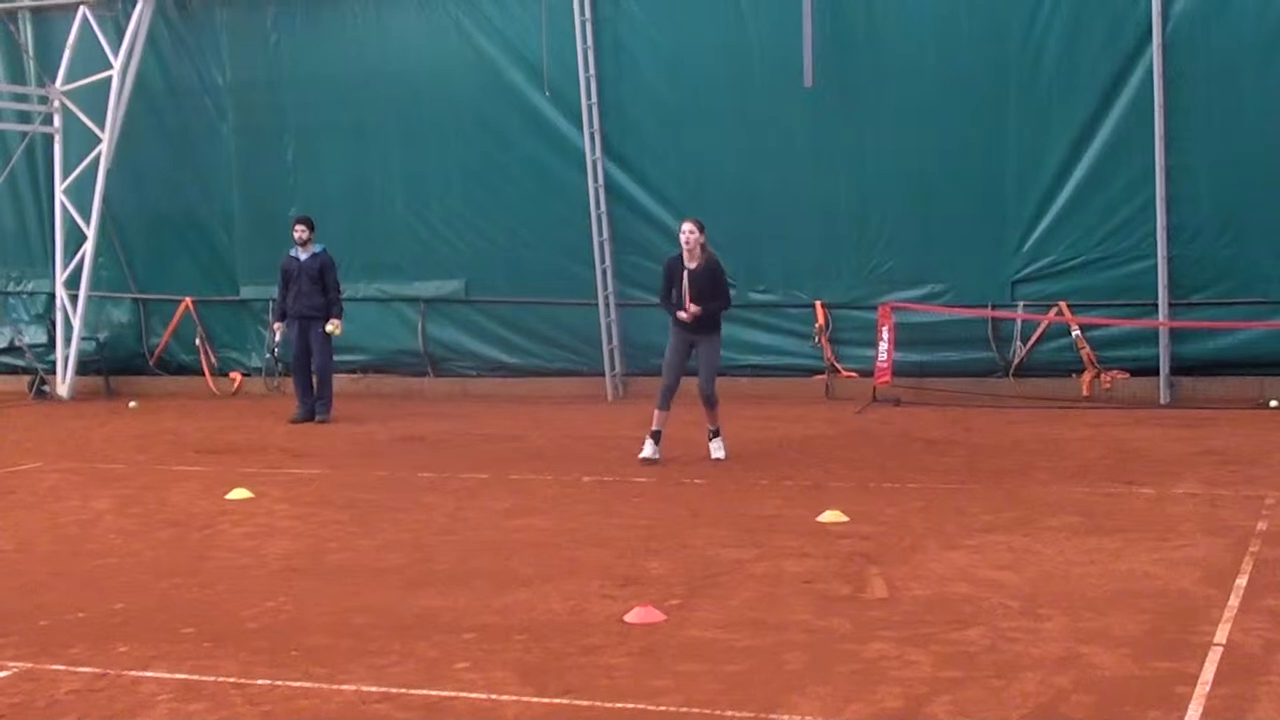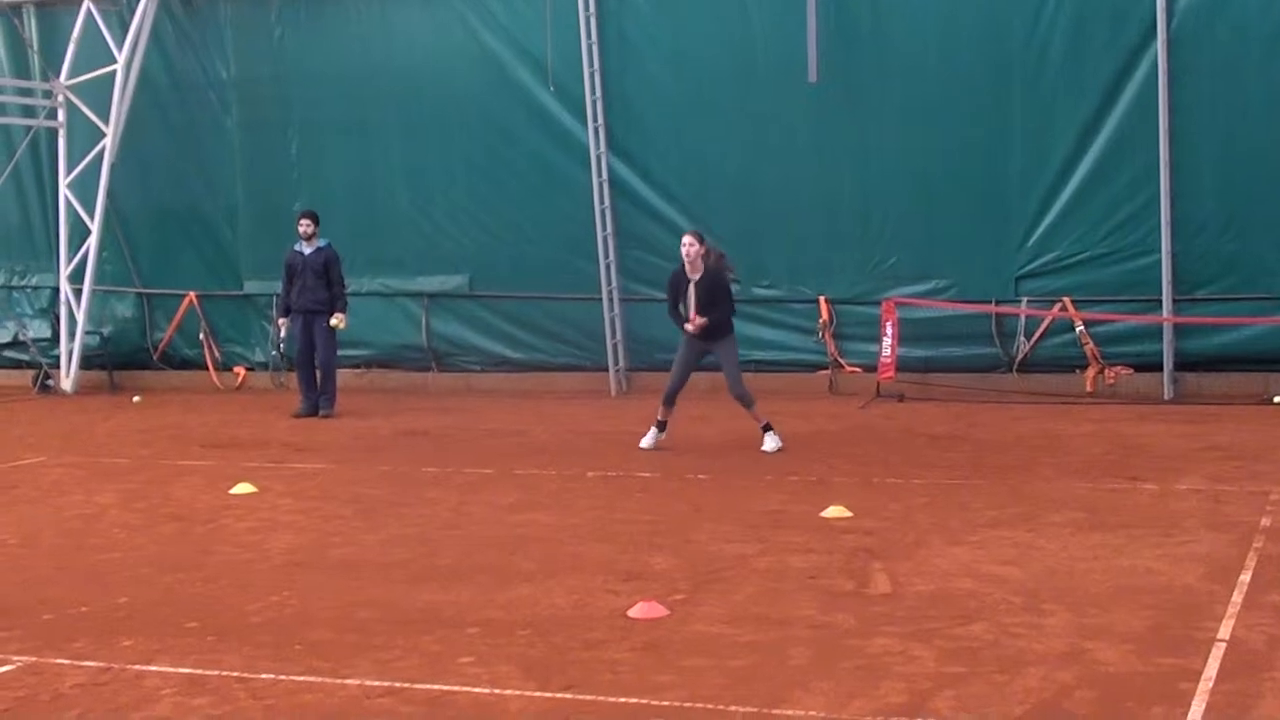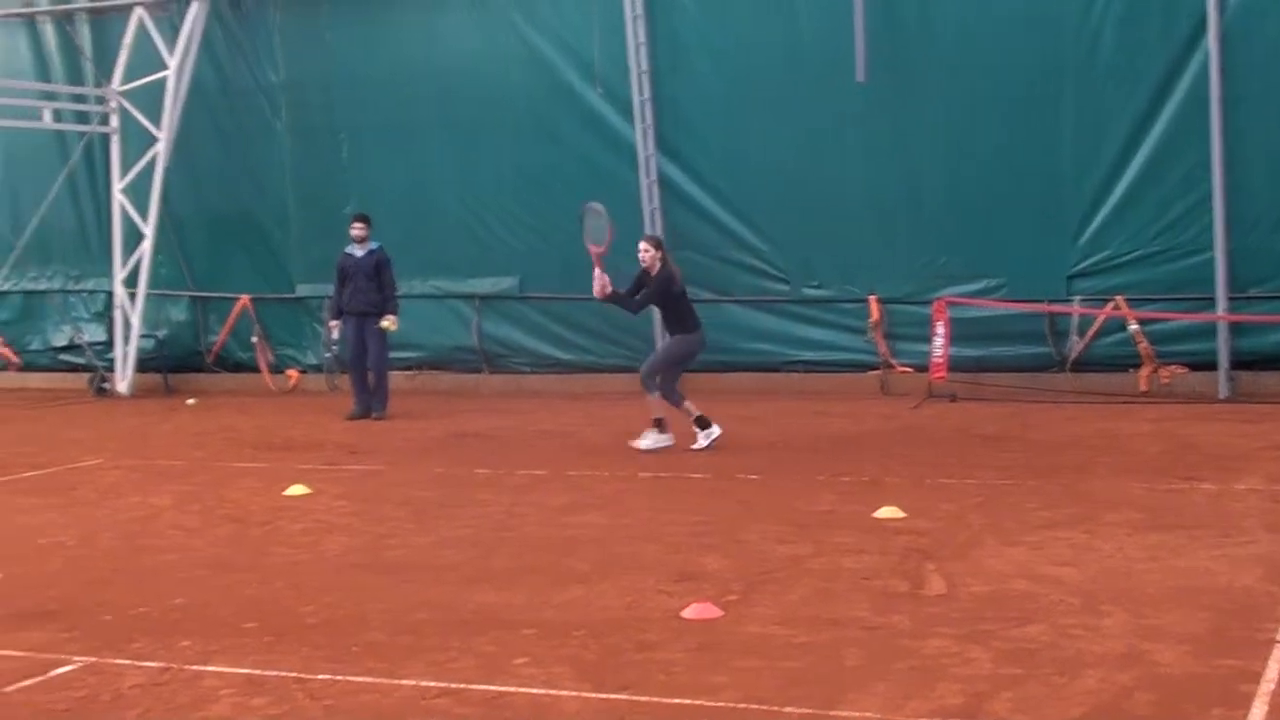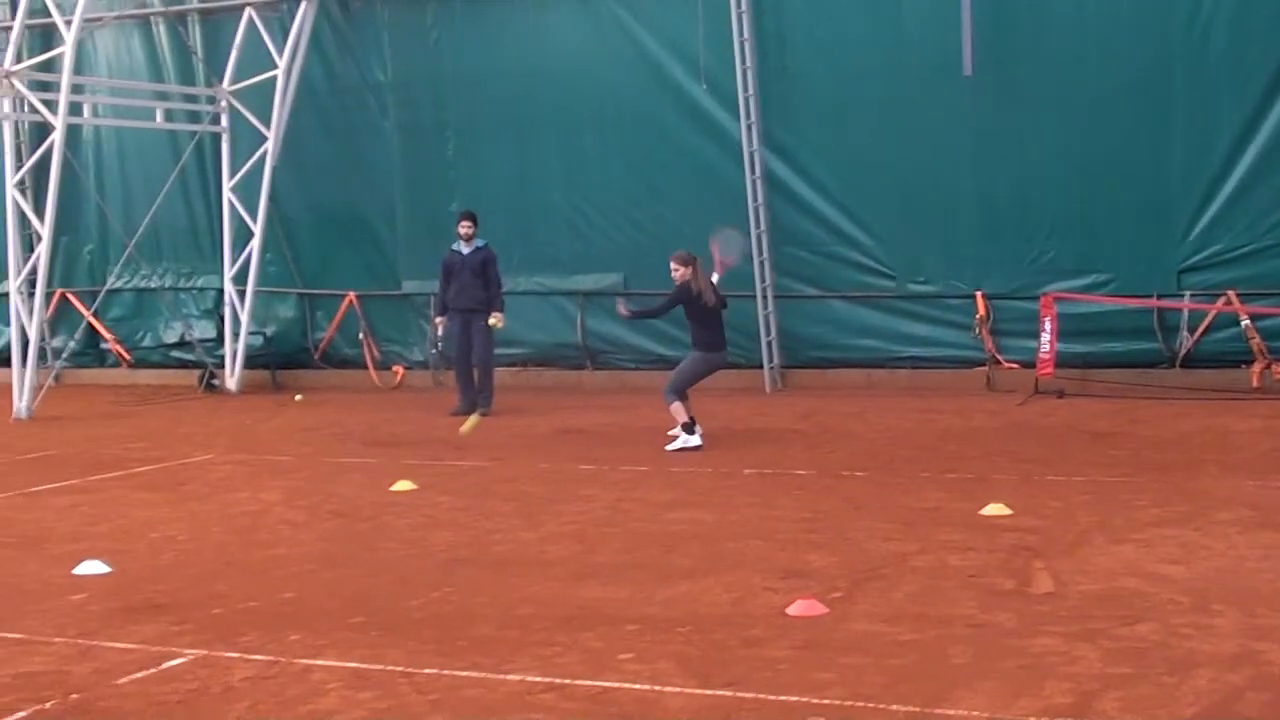
dt=0.4s
person 1, frame 1
left shoulder: (713, 266)
right shoulder: (671, 264)
left elbow: (725, 302)
right elbow: (664, 299)
left wrist: (701, 310)
right wrist: (677, 312)
left hip: (709, 335)
right hip: (680, 332)
left knee: (706, 389)
right knee: (668, 385)
left ankle: (715, 438)
right ankle: (652, 443)
person 1, frame 2
left shoulder: (715, 275)
right shoulder: (676, 277)
left elbow: (728, 309)
right elbow: (673, 309)
left wrist: (706, 321)
right wrist: (685, 325)
left hip: (722, 339)
right hip: (693, 340)
left knee: (737, 391)
right knee: (672, 388)
left ankle: (768, 432)
right ankle: (658, 430)
person 1, frame 3
left shoulder: (664, 277)
right shoulder: (646, 274)
left elbow: (635, 307)
right elbow: (627, 297)
left wrist: (609, 294)
right wrist: (606, 292)
left hip: (689, 338)
right hip: (682, 336)
left knee: (646, 374)
right knee: (668, 390)
left ankle: (659, 431)
right ankle: (706, 429)
person 1, frame 4
left shoulder: (685, 290)
right shoulder: (707, 285)
left elbow: (659, 311)
right elbow: (722, 304)
left wrist: (630, 313)
left hip: (706, 353)
right hip: (716, 352)
left knee: (670, 391)
right knee: (678, 383)
left ankle: (689, 435)
right ankle: (690, 425)
person 2, frame 1
left shoulder: (323, 258)
right shoulder: (288, 261)
left elbow: (333, 290)
right elbow: (282, 292)
left wrist: (336, 315)
right wrist: (278, 318)
left hip: (319, 320)
right hip: (296, 320)
left knee: (322, 364)
right knee: (298, 364)
left ankle: (323, 409)
right ankle: (305, 408)
person 2, frame 2
left shoulder: (327, 252)
right shoulder: (292, 255)
left elbow: (337, 284)
right elbow: (286, 287)
left wrist: (340, 310)
right wrist: (282, 313)
left hip: (323, 314)
right hip: (299, 315)
left knee: (325, 359)
right knee: (302, 359)
left ankle: (326, 404)
right ankle: (309, 403)
person 2, frame 3
left shoulder: (379, 255)
right shoulder: (345, 258)
left elbow: (388, 287)
right elbow: (339, 289)
left wrist: (391, 312)
right wrist: (335, 316)
left hip: (374, 317)
right hip: (352, 317)
left knee: (378, 360)
right knee: (355, 361)
left ankle: (379, 405)
right ankle: (362, 405)
person 2, frame 4
left shoulder: (486, 253)
right shoulder: (450, 255)
left elbow: (494, 284)
right elbow: (444, 286)
left wrist: (497, 309)
right wrist: (440, 312)
left hip: (480, 313)
right hip: (457, 314)
left knee: (483, 357)
right knee: (460, 358)
left ankle: (484, 402)
right ankle: (466, 401)
